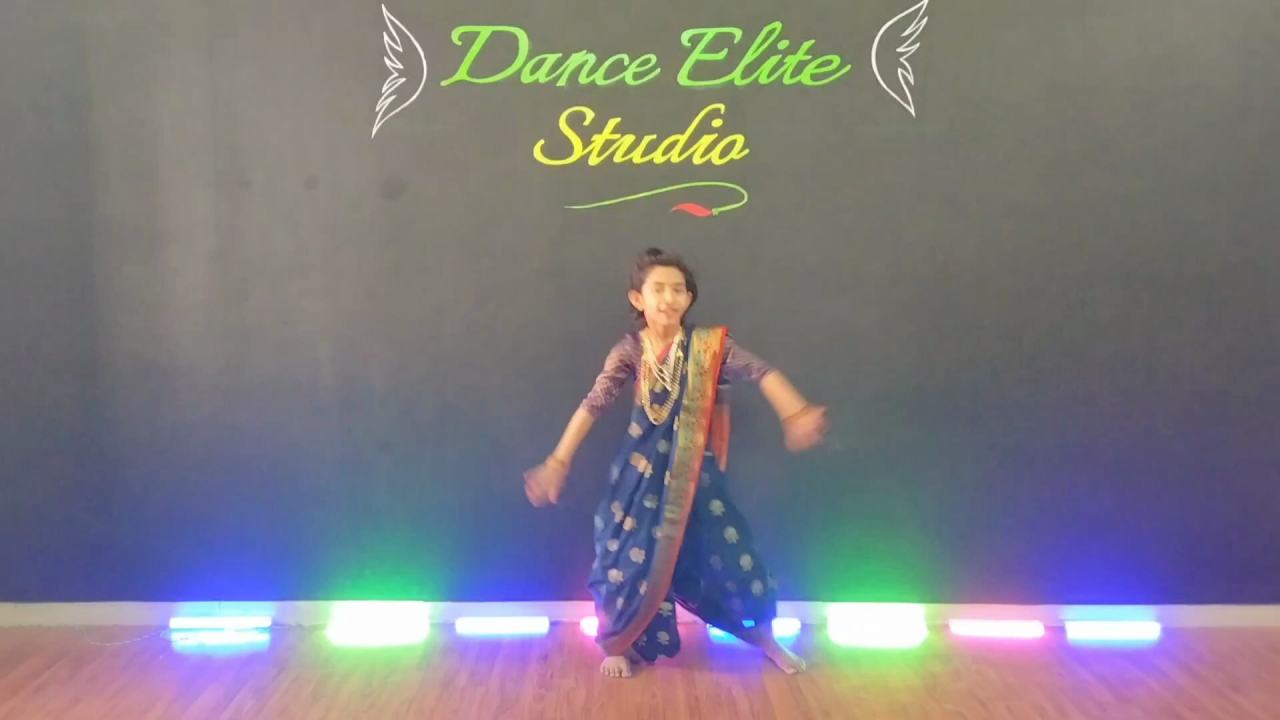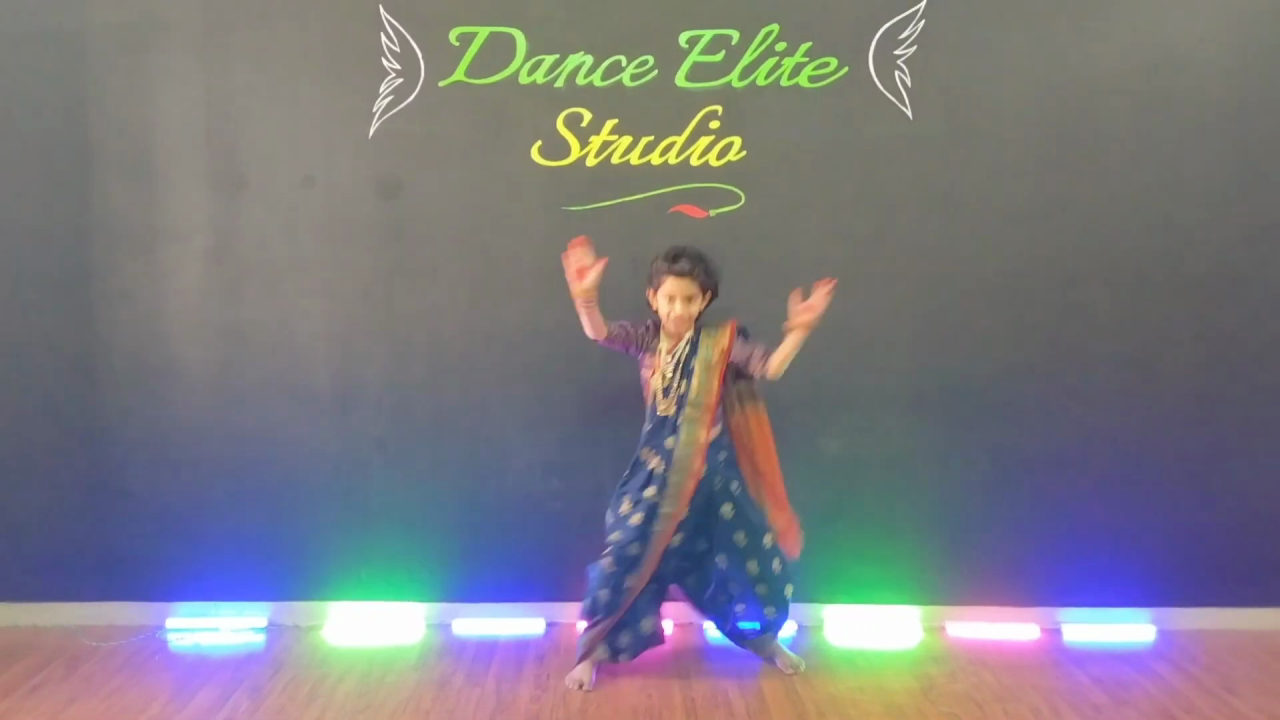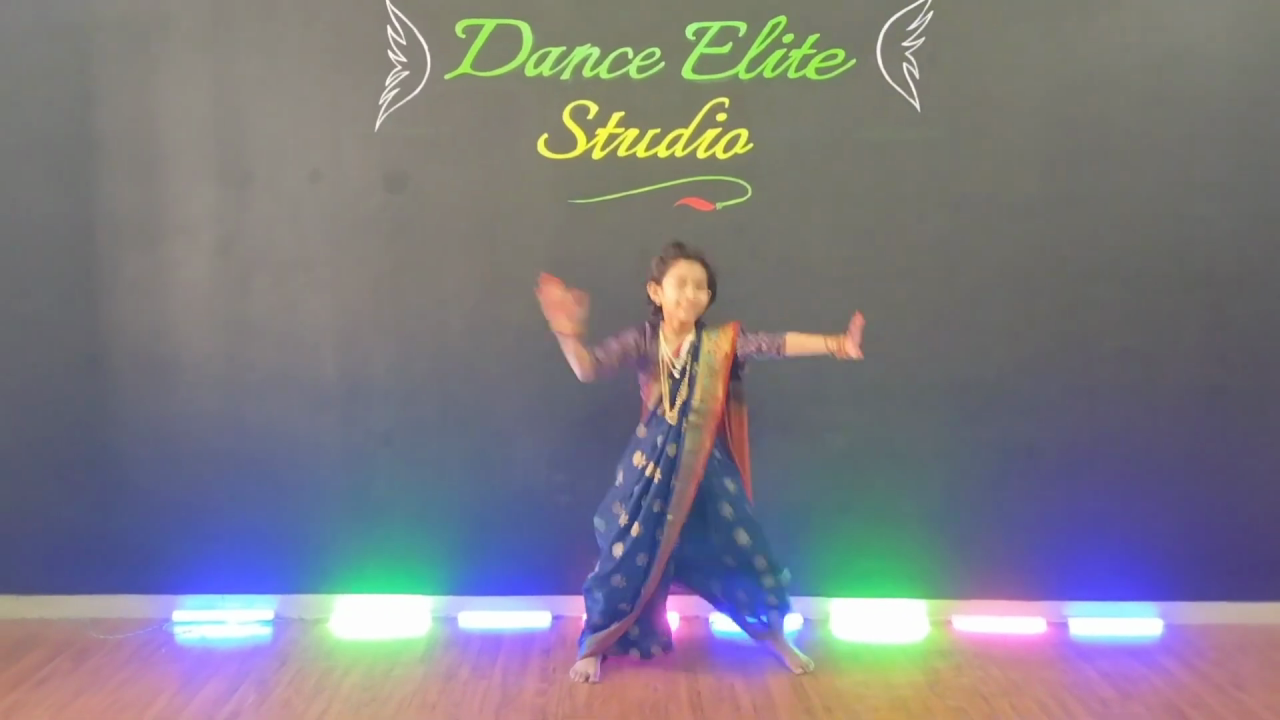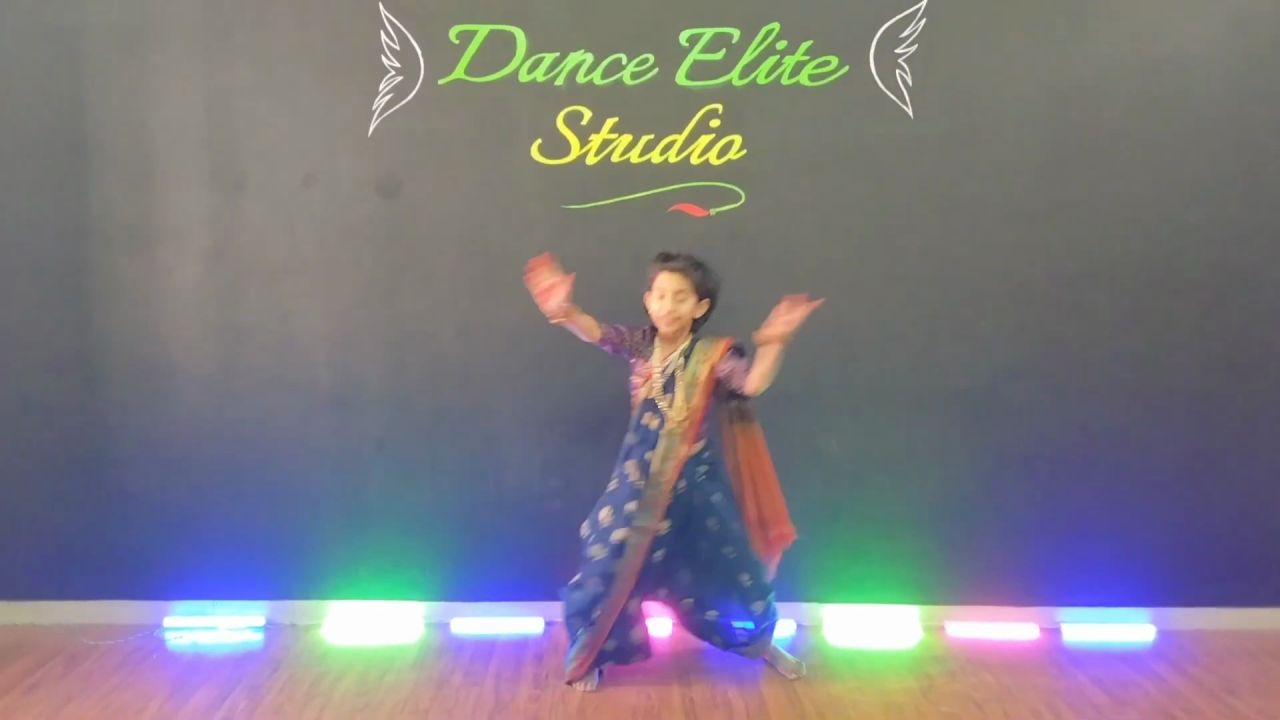
dt=0.7s
person 1, frame 1
left shoulder: (710, 345)
right shoulder: (629, 350)
left elbow: (762, 373)
right elbow: (592, 405)
left wrist: (795, 413)
right wrist: (558, 461)
left hip: (696, 470)
right hip: (644, 471)
left knee: (732, 552)
right knee: (628, 557)
left ankle: (762, 636)
right ankle: (619, 643)
person 1, frame 2
left shoulder: (721, 341)
right shoulder: (643, 338)
left elbow: (769, 366)
right elbow: (598, 331)
left wrist: (800, 326)
right wrist: (584, 295)
left hip: (711, 468)
right hip: (656, 468)
left knee: (748, 553)
right knee: (627, 554)
left ankle: (763, 639)
right ankle: (594, 650)
person 1, frame 3
left shoulder: (722, 341)
right shoulder: (638, 341)
left elbow: (777, 343)
right elbow: (586, 370)
left wrist: (835, 344)
right wrist: (568, 333)
left hip: (706, 467)
right hip: (650, 464)
left knee: (744, 550)
right knee: (627, 554)
left ankle: (774, 636)
right ankle: (597, 643)
person 1, frame 4
left shoulder: (713, 355)
right shoulder: (636, 342)
left elbow: (753, 382)
right elbow: (595, 330)
left wrist: (773, 338)
right wrist: (563, 310)
left hip: (695, 479)
right hip: (639, 476)
left knee: (731, 562)
right knee: (607, 564)
left ankle: (760, 643)
right ankle: (592, 655)
